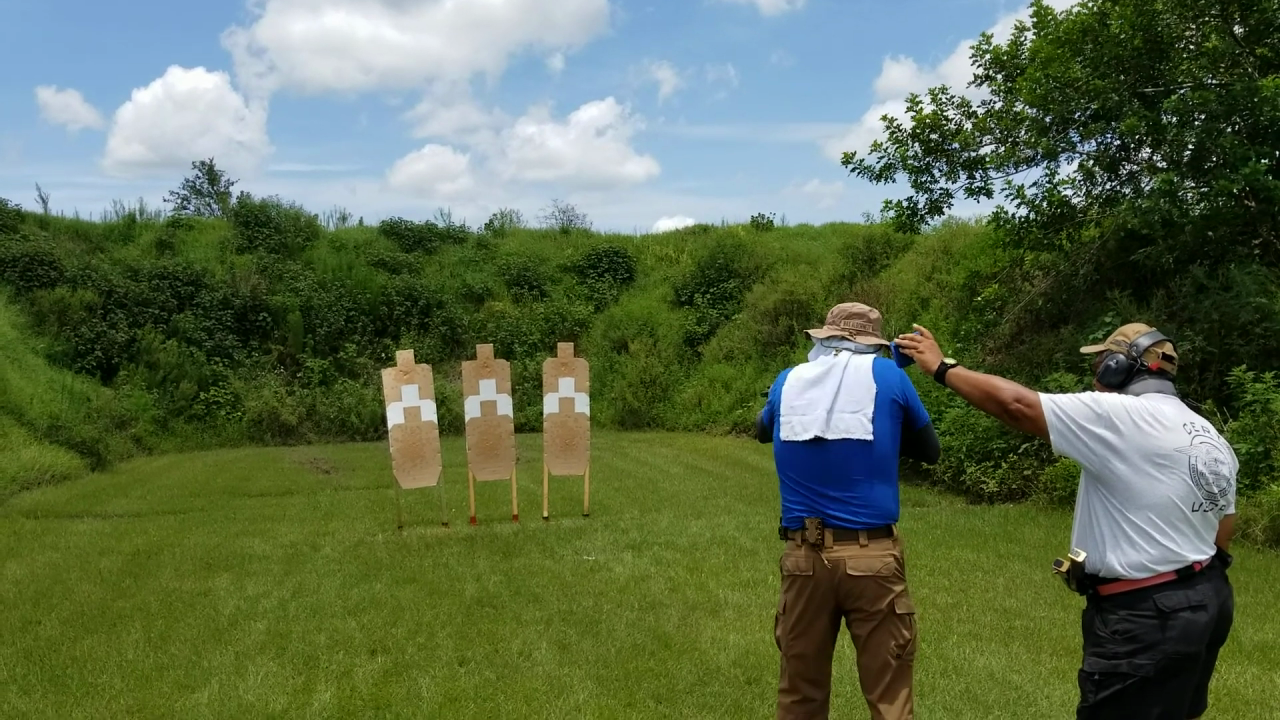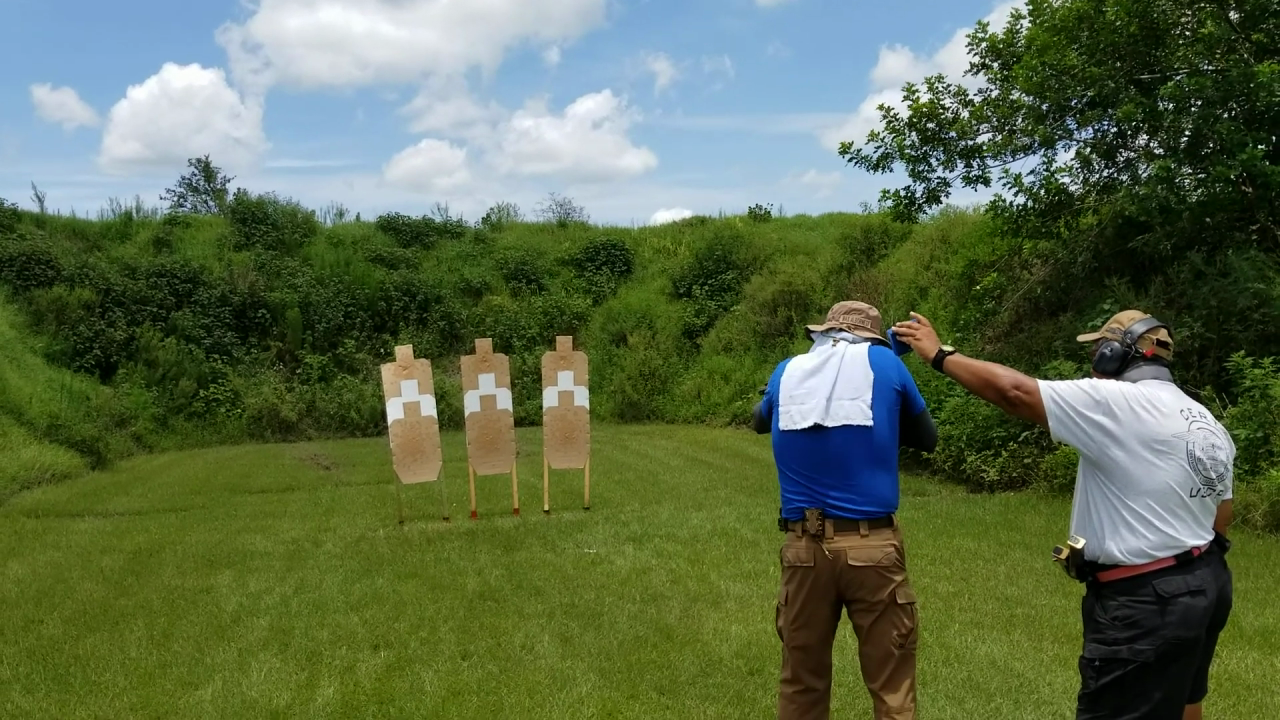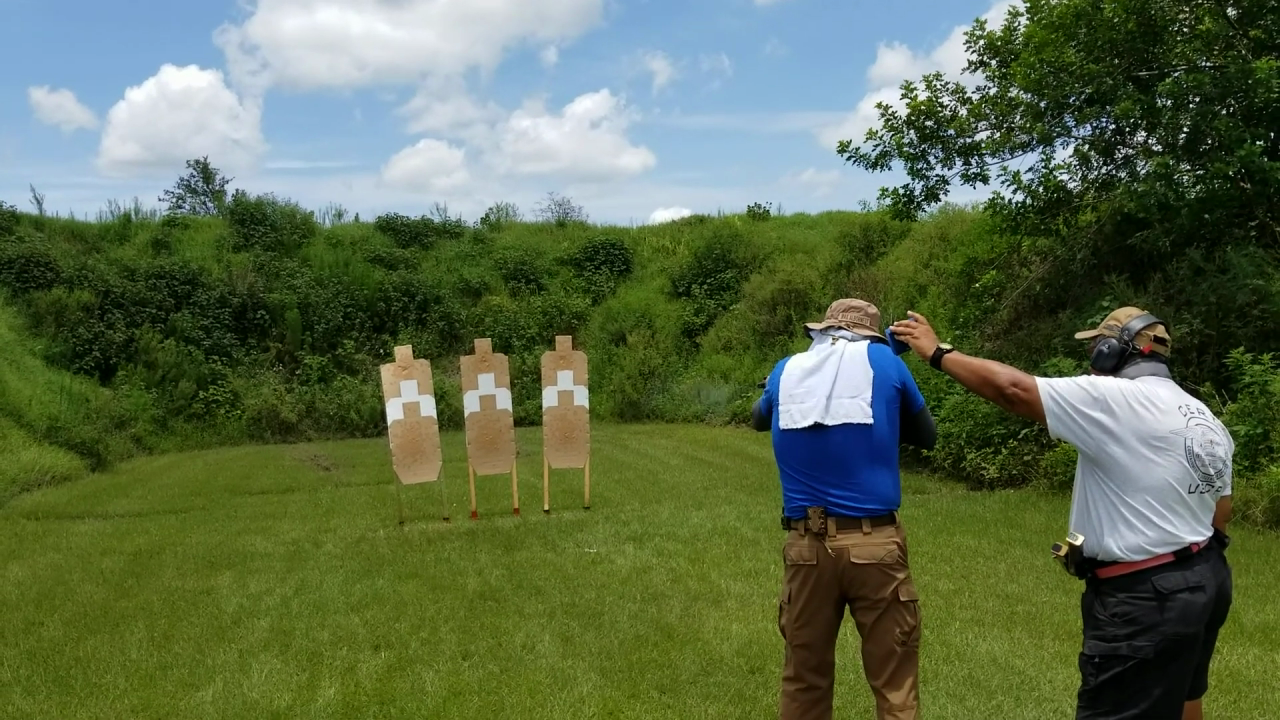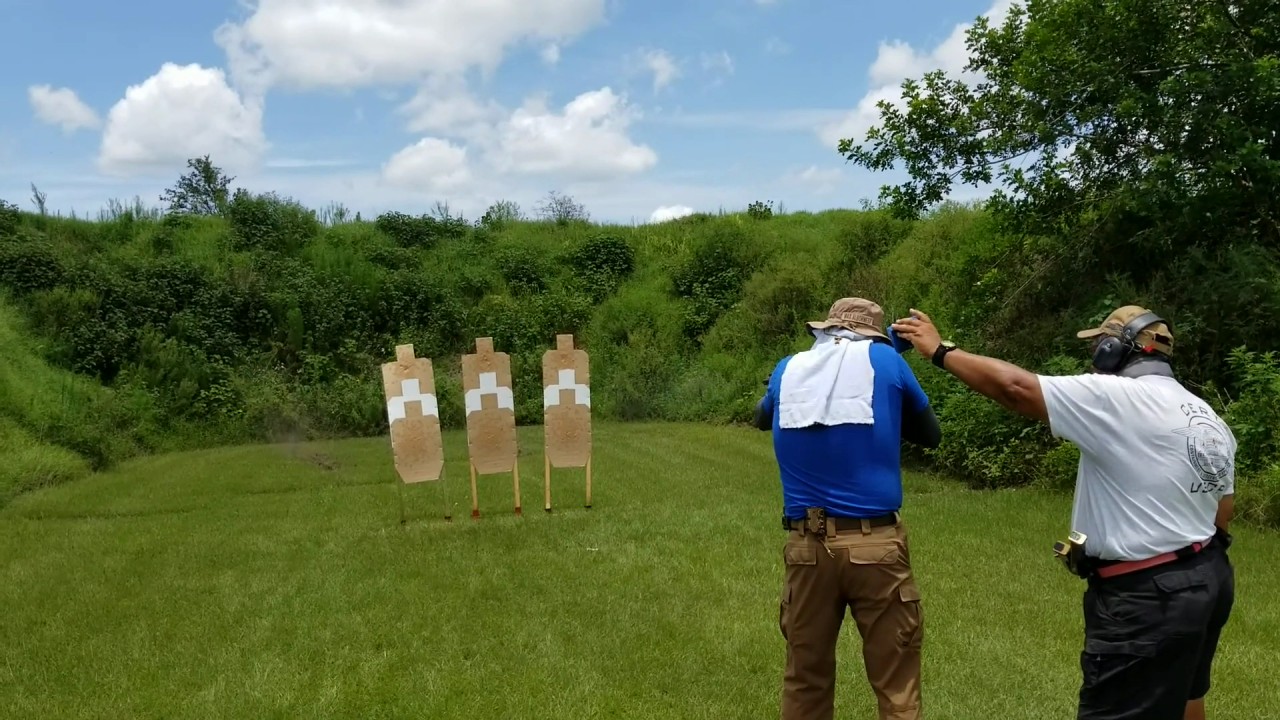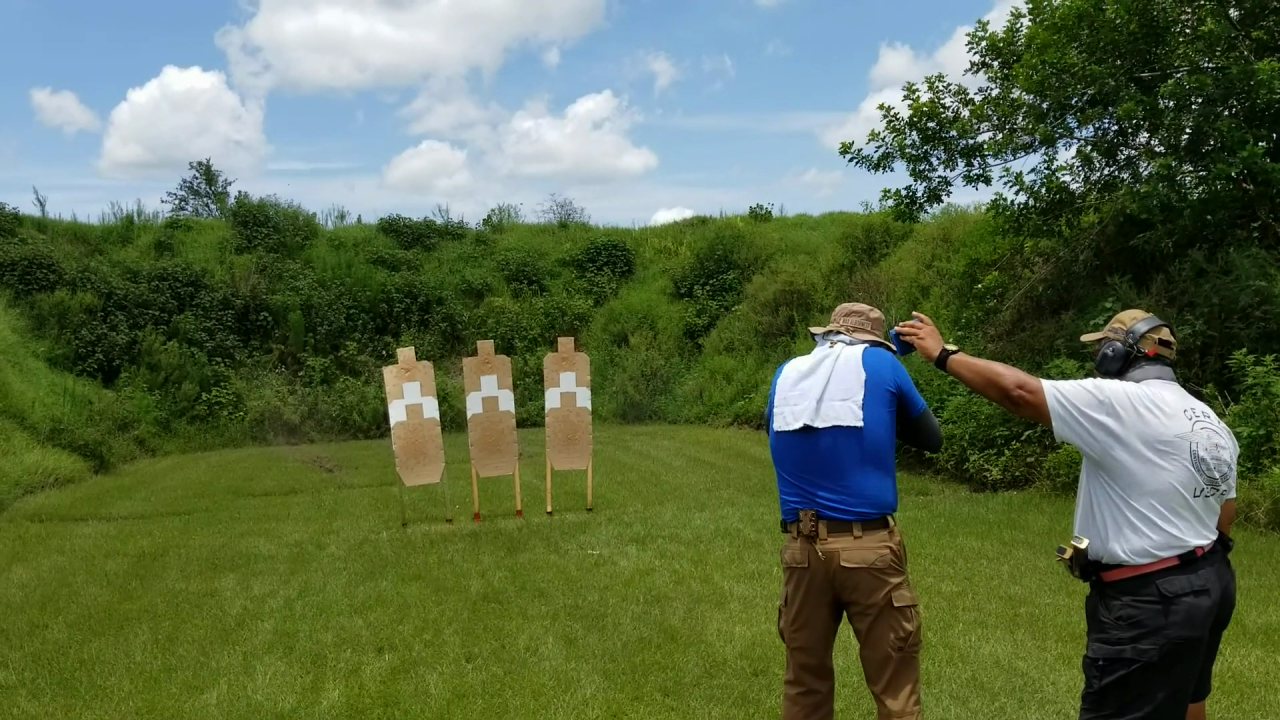
dt=0.4s
person 1, frame 1
left shoulder: (788, 381)
right shoulder: (886, 375)
left elbow: (762, 431)
right elbow: (929, 451)
left hip: (804, 558)
right hip: (872, 557)
person 1, frame 2
left shoulder: (786, 372)
right shoulder: (883, 363)
left elbow: (760, 421)
right elbow: (927, 439)
left hip: (803, 549)
right hip: (873, 547)
left knee: (801, 681)
right knee: (892, 686)
person 1, frame 3
left shoulder: (786, 370)
right shoulder: (882, 360)
left elbow: (759, 418)
right elbow: (926, 436)
left hip: (807, 547)
right hip: (875, 545)
left knee: (804, 679)
right knee: (895, 683)
person 1, frame 4
left shoulder: (788, 369)
right shoulder: (884, 360)
left elbow: (762, 418)
right elbow: (930, 435)
left hip: (807, 546)
right hip: (875, 544)
left knee: (806, 677)
right knee: (896, 683)
person 1, frame 5
left shoulder: (786, 373)
right shoulder: (879, 364)
right elbow: (931, 439)
left hip: (802, 549)
right hip: (869, 547)
left knee: (805, 681)
right knee: (895, 684)
person 2, frame 1
left shoulder: (1121, 417)
right shoulder: (1212, 437)
left elbow: (1015, 404)
right elbow: (1223, 531)
left wrist: (941, 367)
left hip: (1146, 615)
right hip: (1206, 599)
person 2, frame 2
left shoulder: (1118, 403)
right shoulder: (1208, 422)
left elbow: (1013, 391)
right elbow: (1221, 517)
left wrist: (939, 353)
left hip: (1146, 603)
right hip: (1206, 585)
person 2, frame 3
left shoulder: (1115, 400)
right shoulder: (1206, 419)
left elbow: (1012, 388)
right elbow: (1219, 513)
left wrist: (937, 351)
left hip: (1146, 598)
right hip: (1204, 581)
person 2, frame 4
left shoulder: (1118, 398)
right shoulder: (1209, 417)
left elbow: (1014, 387)
right elbow: (1222, 511)
left wrist: (940, 350)
left hip: (1148, 596)
right hip: (1207, 579)
person 2, frame 5
left shoulder: (1121, 403)
right shoulder: (1211, 422)
left elbow: (1018, 391)
right elbow: (1224, 514)
left wrist: (943, 353)
left hip: (1150, 601)
right hip: (1209, 583)
